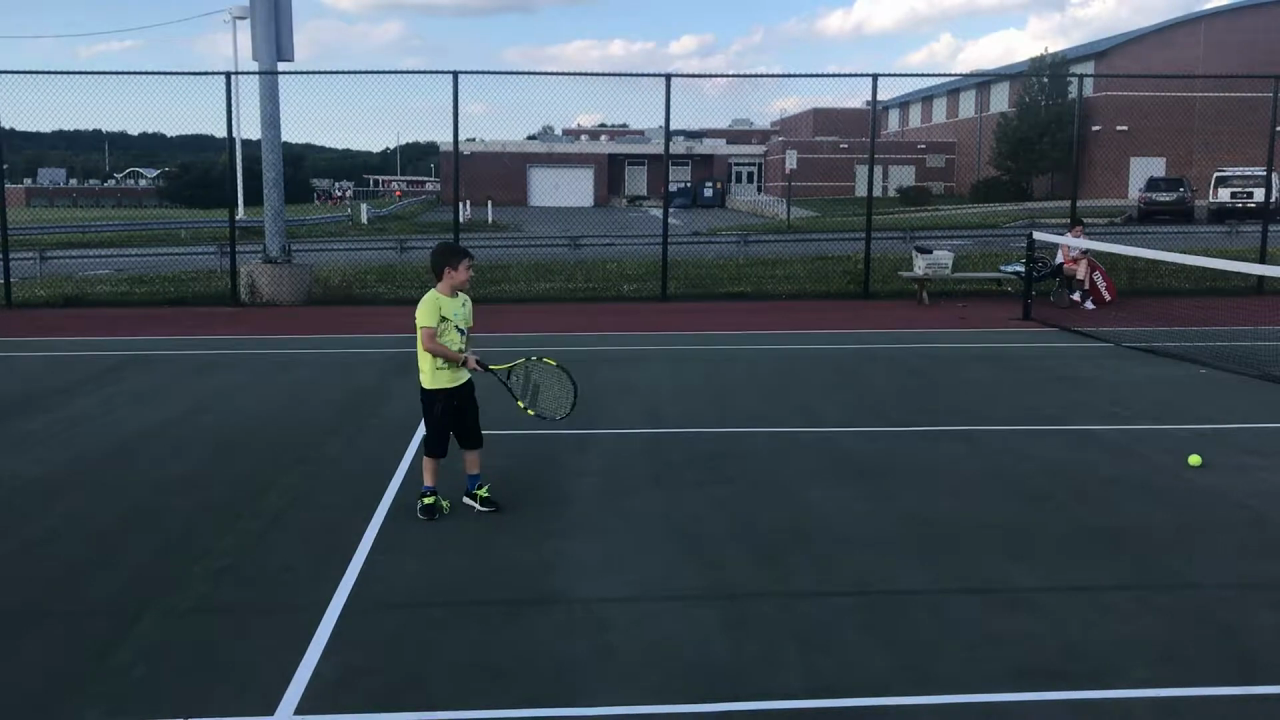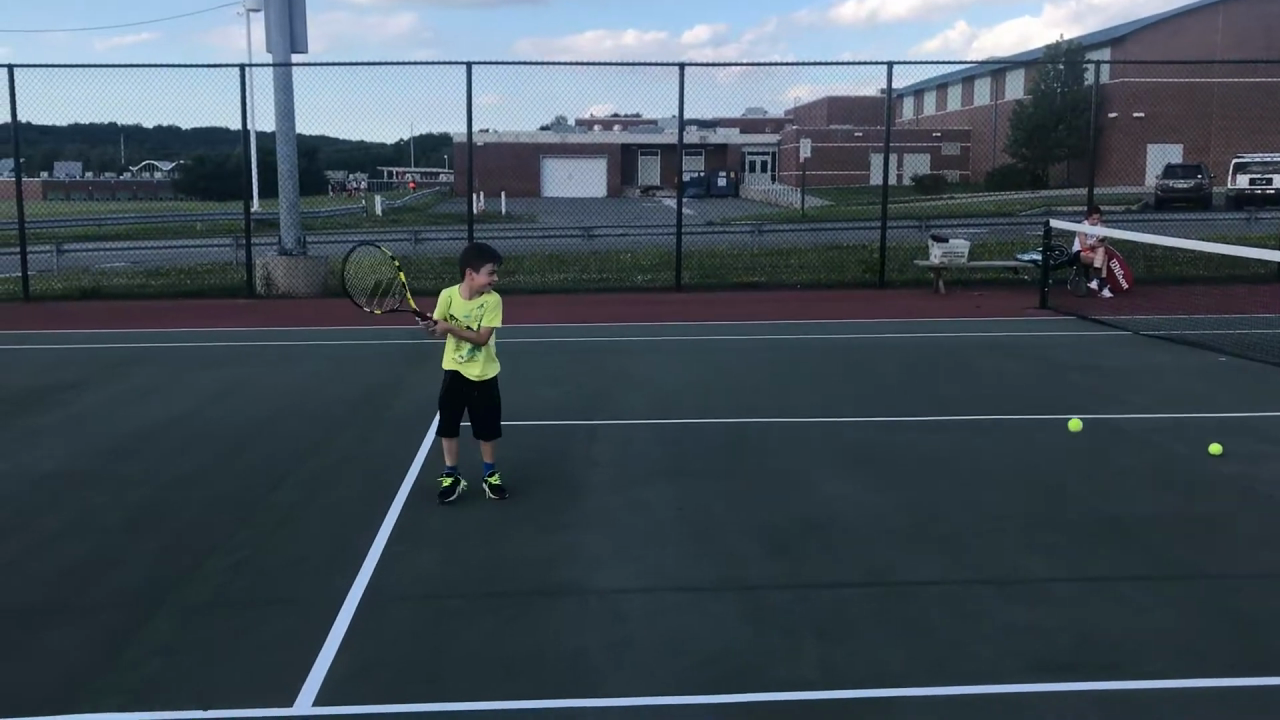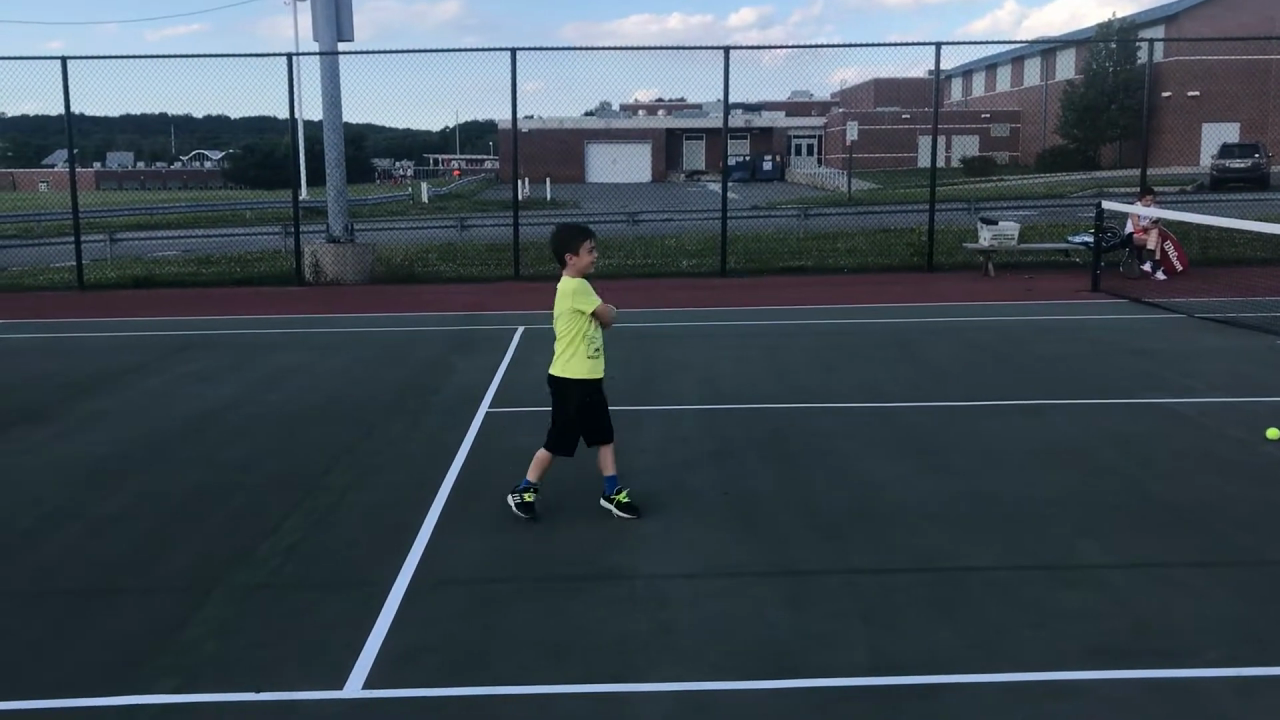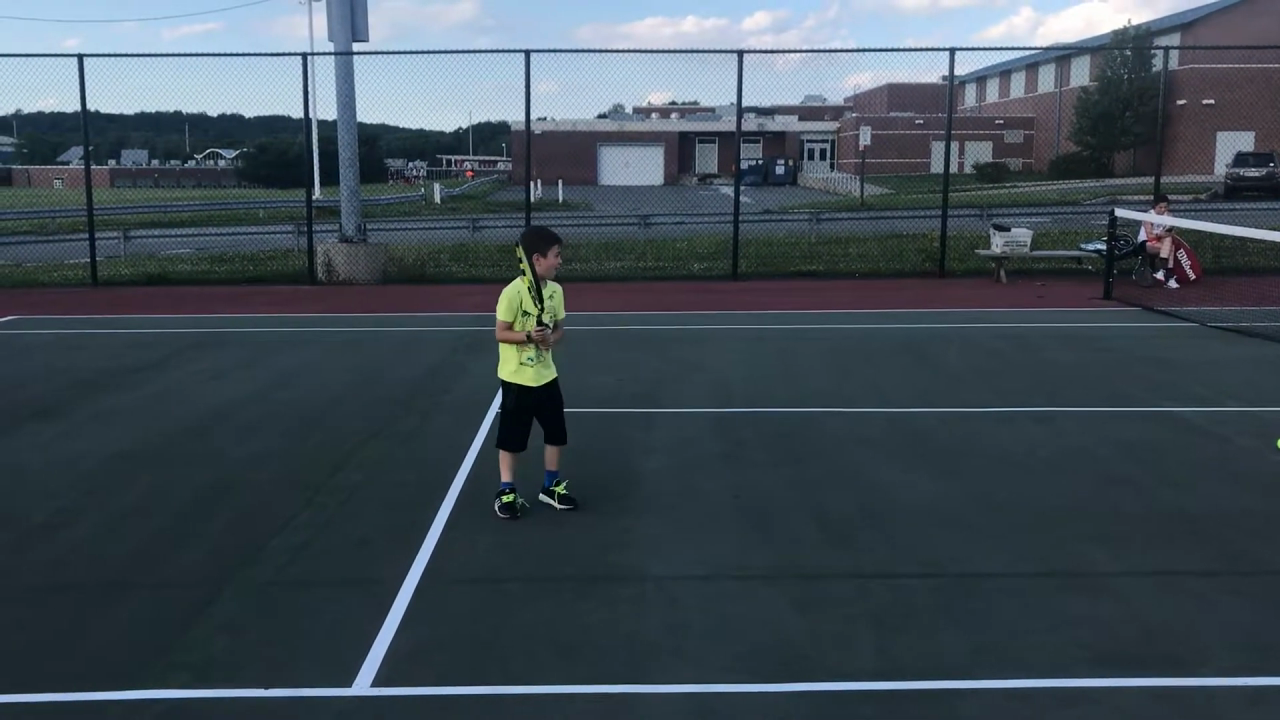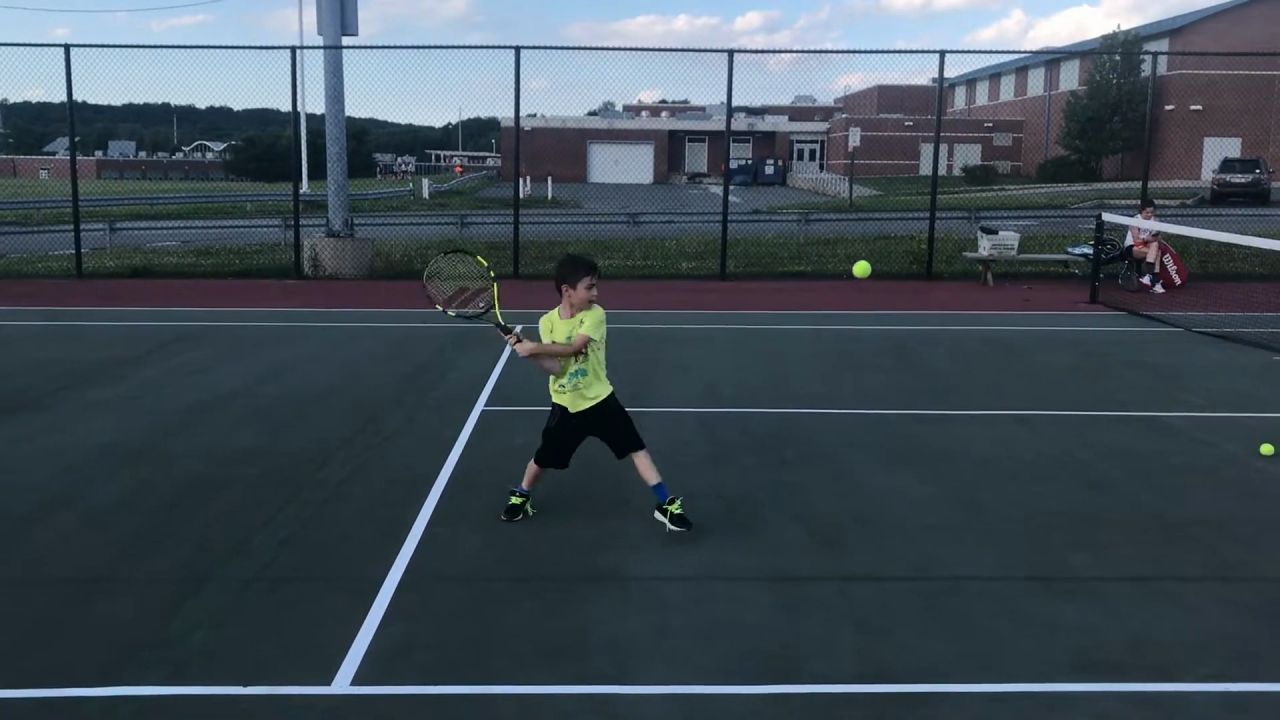
dt=1s
person 1, frame 1
left shoulder: (463, 300)
right shoulder: (430, 302)
right elbow: (428, 342)
left wrist: (467, 356)
right wrist: (462, 357)
left hip: (462, 381)
right hip: (436, 385)
left knee: (472, 437)
right knee: (435, 441)
left ankle: (474, 489)
right ankle: (429, 495)
person 1, frame 2
left shoulder: (493, 300)
right shoulder: (448, 295)
left elbow: (482, 338)
right elbow: (440, 325)
left wrist: (451, 328)
right wrist: (433, 324)
left hip: (485, 373)
right hip: (455, 370)
left knee: (488, 429)
right knee: (448, 425)
left ankle: (490, 475)
right ankle: (450, 475)
person 1, frame 3
left shoulder: (572, 285)
right shoulder: (577, 287)
right elbow: (607, 318)
left wrist: (598, 313)
right wrist: (610, 309)
left hip: (585, 376)
right hip: (570, 378)
left knee: (602, 434)
right knee: (559, 440)
left ankle: (613, 491)
right ankle: (524, 491)
person 1, frame 4
left shoulder: (556, 290)
right shoulder: (512, 293)
left elbow: (559, 329)
right elbow: (500, 334)
left wrist: (551, 337)
right wrist: (529, 336)
left hip: (546, 376)
right hip: (517, 379)
left knee: (556, 433)
right knee: (511, 437)
left ankle: (552, 486)
right ankle: (506, 491)
person 1, frame 5
left shoulder: (593, 314)
right shoulder: (548, 322)
left elbow: (569, 349)
right elbow: (555, 367)
left wrist: (535, 348)
right wrist: (528, 353)
left hip: (600, 398)
right hip: (566, 404)
left knee: (635, 446)
right knee: (546, 456)
left ankle: (665, 504)
right ankle: (521, 495)
